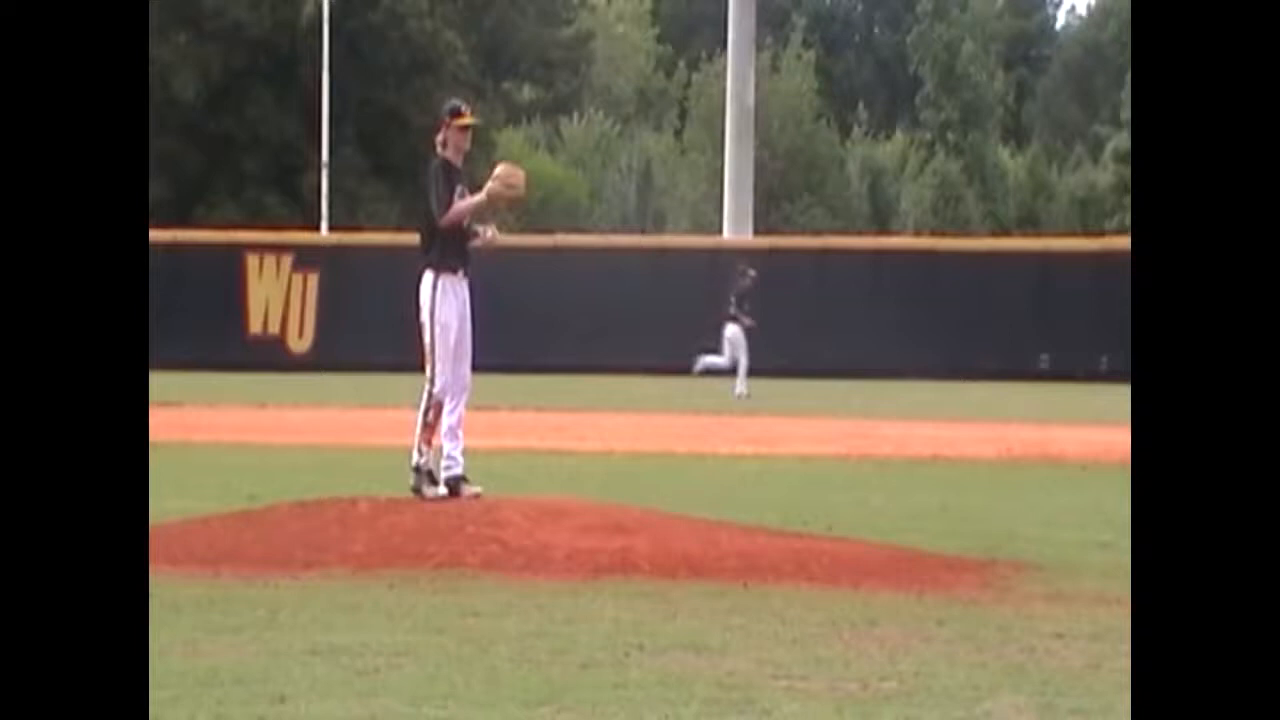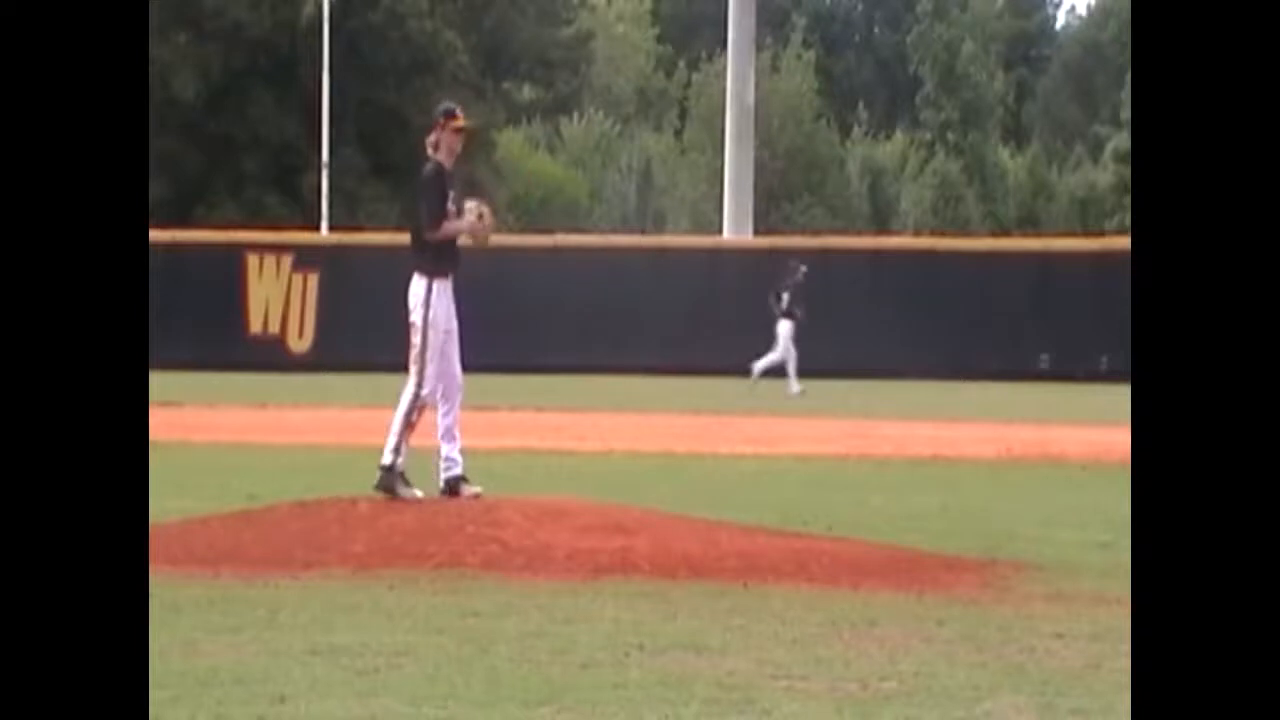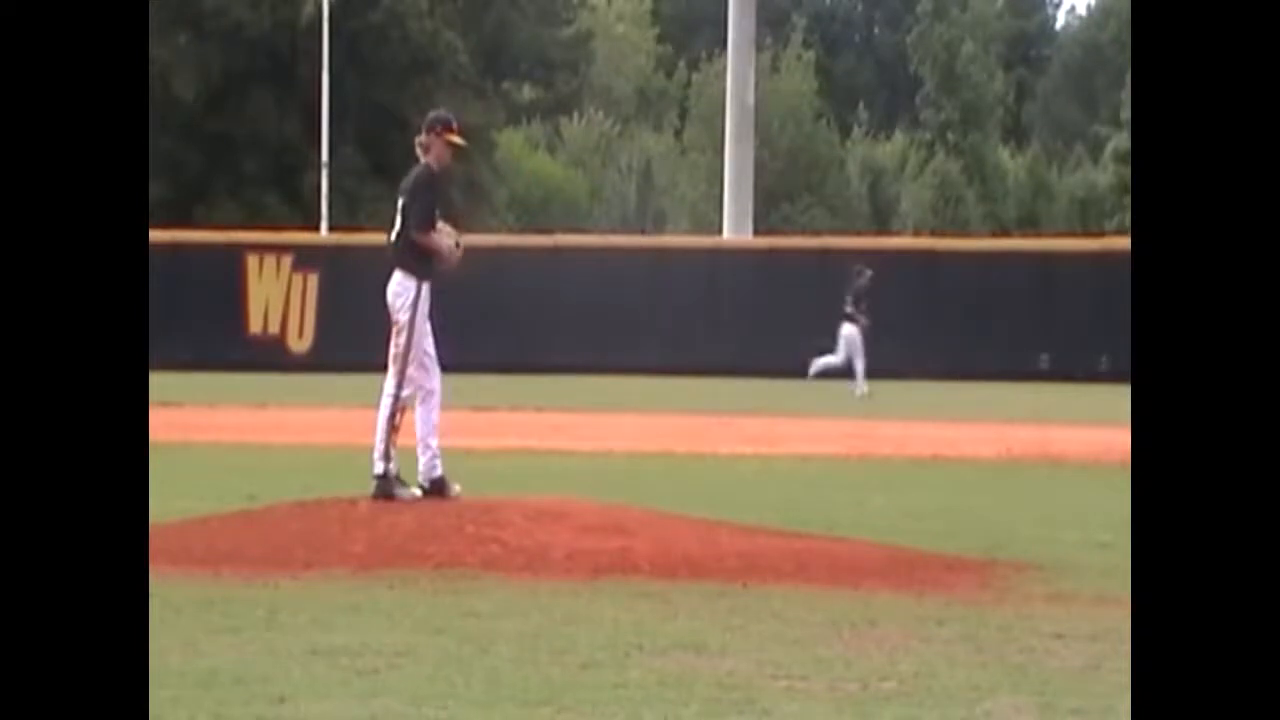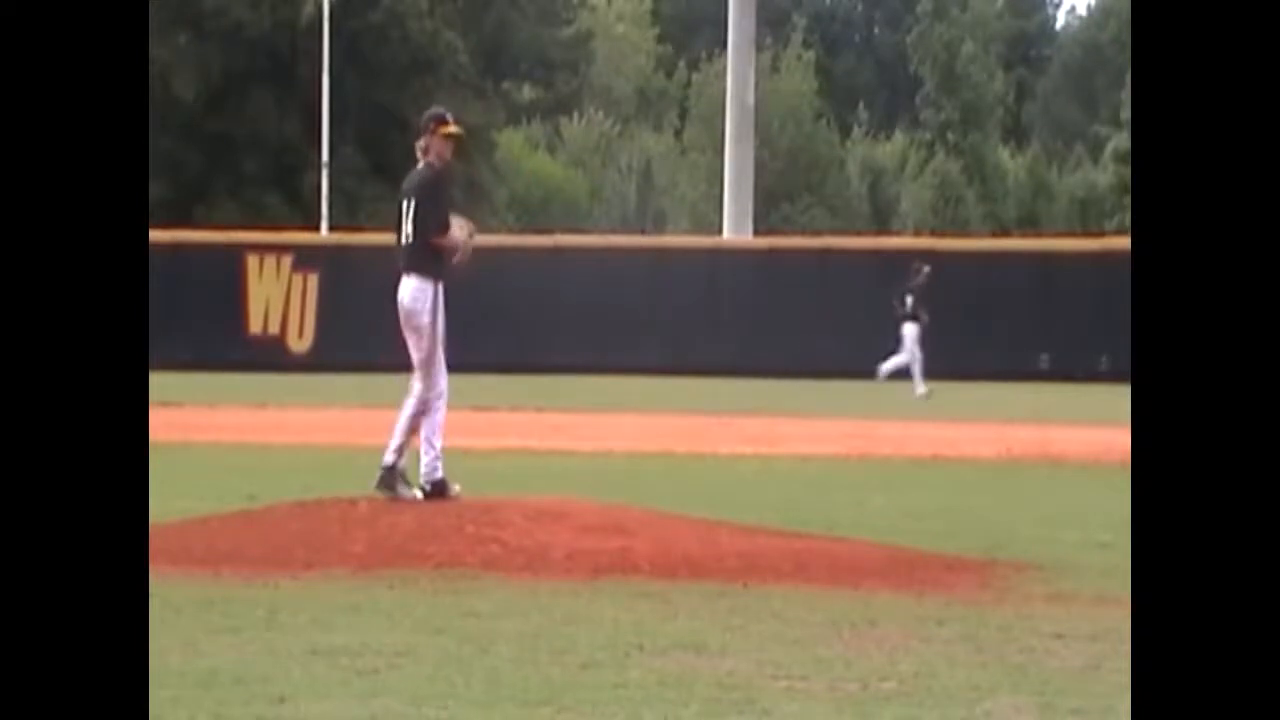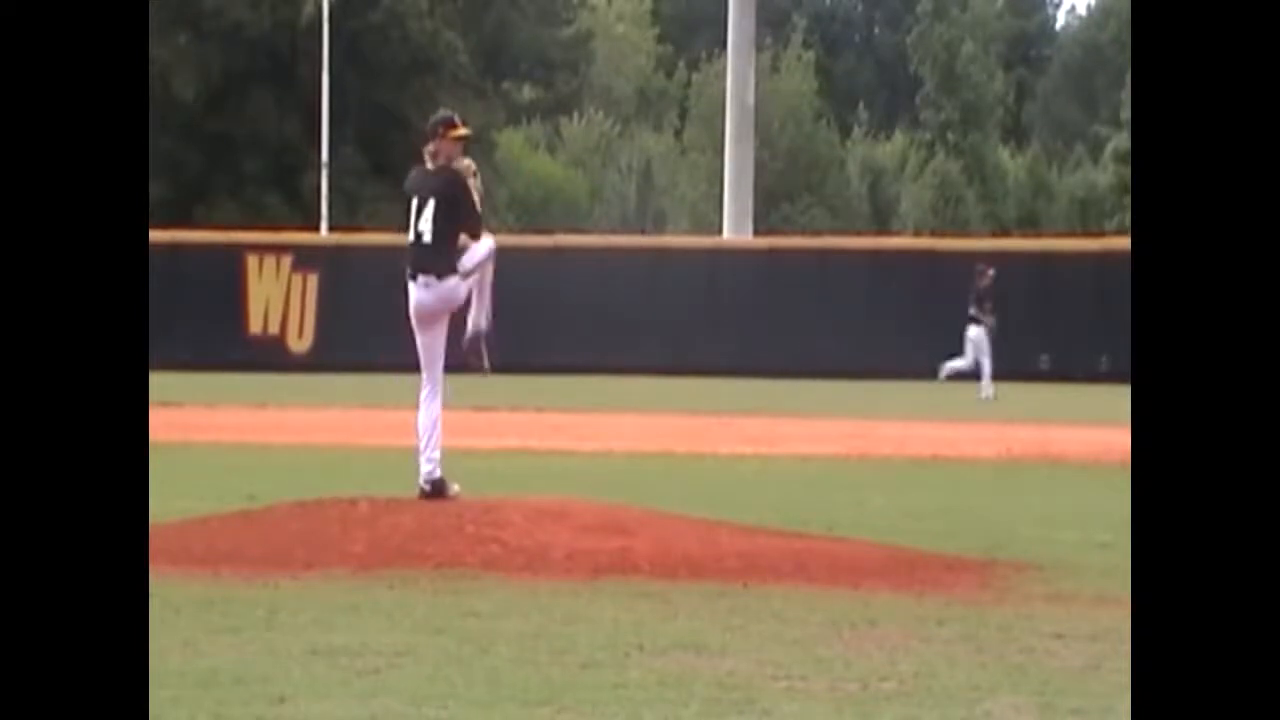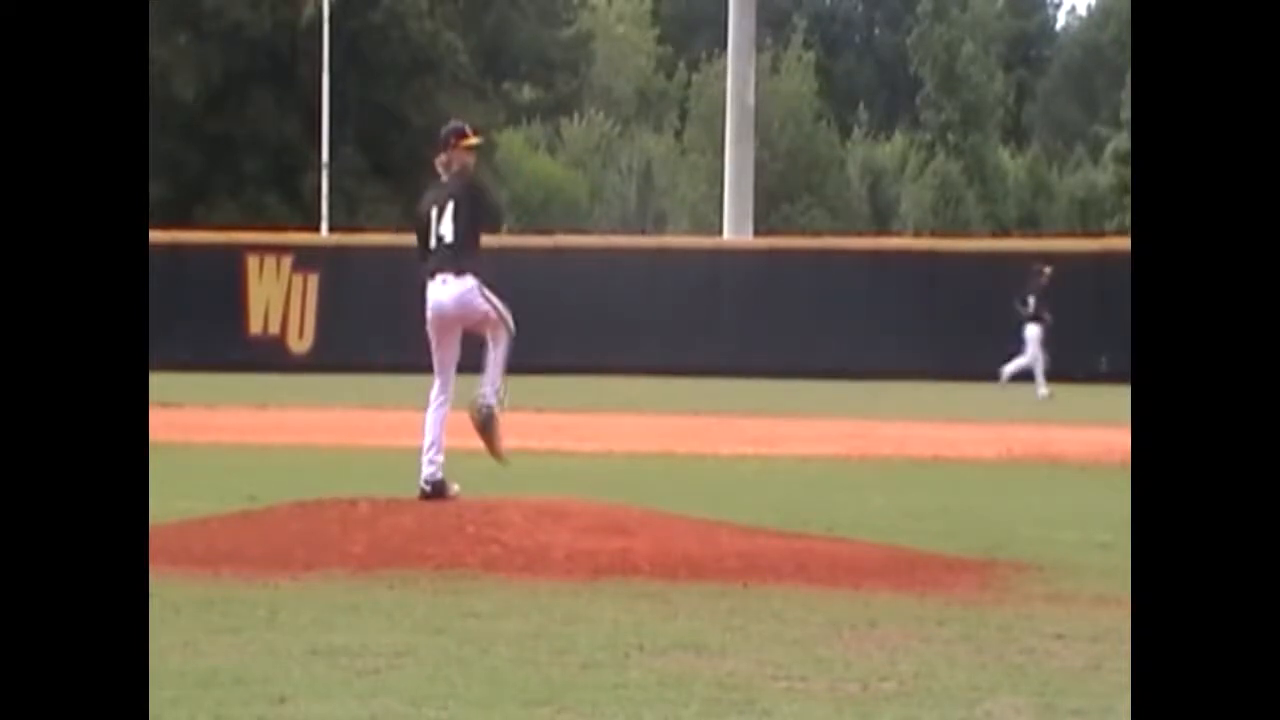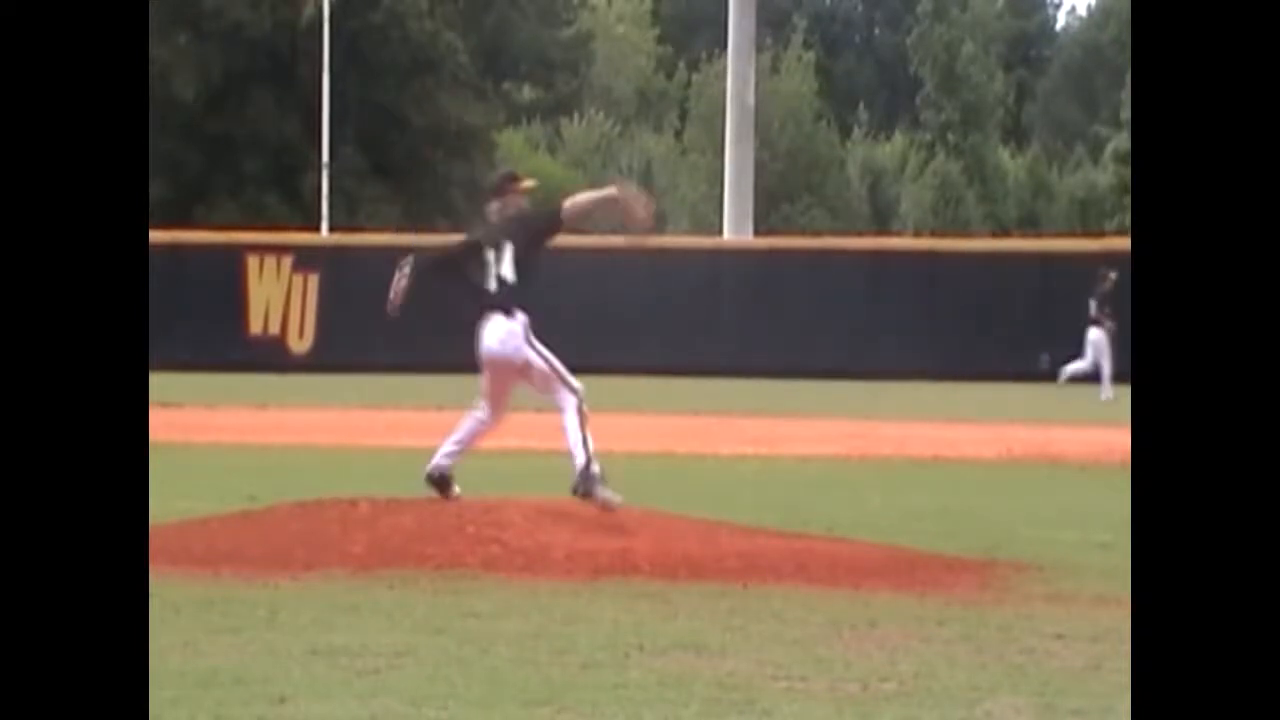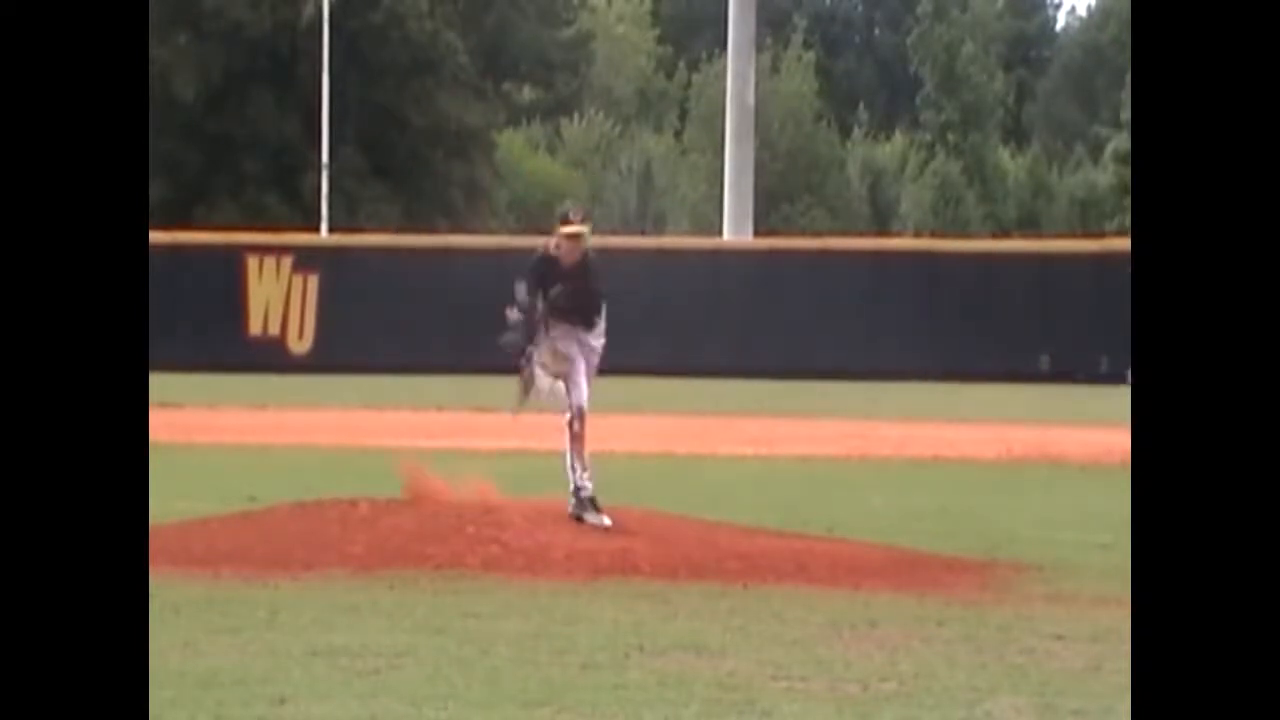
dt=0.4s
person 1, frame 1
left shoulder: (460, 173)
right shoulder: (438, 169)
right elbow: (444, 216)
left wrist: (480, 232)
right wrist: (484, 196)
left hip: (460, 282)
right hip: (439, 283)
left knee: (460, 381)
right knee: (439, 380)
left ankle: (452, 471)
right ankle: (421, 466)
person 1, frame 2
left shoulder: (447, 176)
right shoulder: (431, 174)
right elbow: (430, 230)
left wrist: (463, 225)
right wrist: (466, 226)
left hip: (443, 286)
right hip: (428, 286)
left knee: (451, 383)
right knee: (422, 382)
left ankle: (451, 472)
right ankle: (390, 467)
person 1, frame 3
left shoulder: (414, 178)
right shoulder: (427, 177)
right elbow: (418, 231)
left wrist: (439, 236)
right wrist: (444, 249)
left hip: (409, 284)
right hip: (410, 286)
left knee: (429, 382)
right knee: (400, 382)
left ankle: (431, 474)
right ankle: (384, 473)
person 1, frame 4
left shoulder: (412, 180)
right shoulder: (435, 178)
right elbow: (437, 236)
left wrist: (447, 240)
right wrist: (457, 243)
left hip: (407, 286)
right hip: (425, 288)
left knee: (432, 382)
right knee: (428, 384)
left ankle: (431, 475)
right ankle: (392, 467)
person 1, frame 5
left shoulder: (414, 178)
right shoulder: (453, 181)
right elbow: (476, 230)
right wrist: (473, 192)
left hip: (417, 290)
right hip: (447, 285)
left knee: (431, 383)
right knee: (487, 246)
left ankle: (430, 475)
person 1, frame 6
left shoulder: (428, 198)
right shoulder: (468, 185)
right elbow: (494, 222)
left hip: (434, 294)
right hip: (462, 288)
left knee: (442, 387)
right knee: (502, 328)
left ankle: (431, 478)
right ankle: (486, 405)
person 1, frame 7
left shoulder: (478, 240)
right shoulder: (522, 225)
left elbow: (439, 261)
right elbow: (566, 208)
left wrist: (408, 268)
right wrist: (614, 195)
left hip: (487, 335)
right hip: (512, 333)
left knee: (486, 412)
right knee: (571, 394)
left ankle: (441, 469)
right ankle: (586, 477)
person 1, frame 8
left shoulder: (589, 270)
right shoulder: (542, 261)
left elbow: (588, 320)
right elbow: (528, 290)
left hip: (587, 331)
right hip: (558, 332)
right knee: (576, 406)
left ankle: (533, 366)
right ankle: (581, 496)
